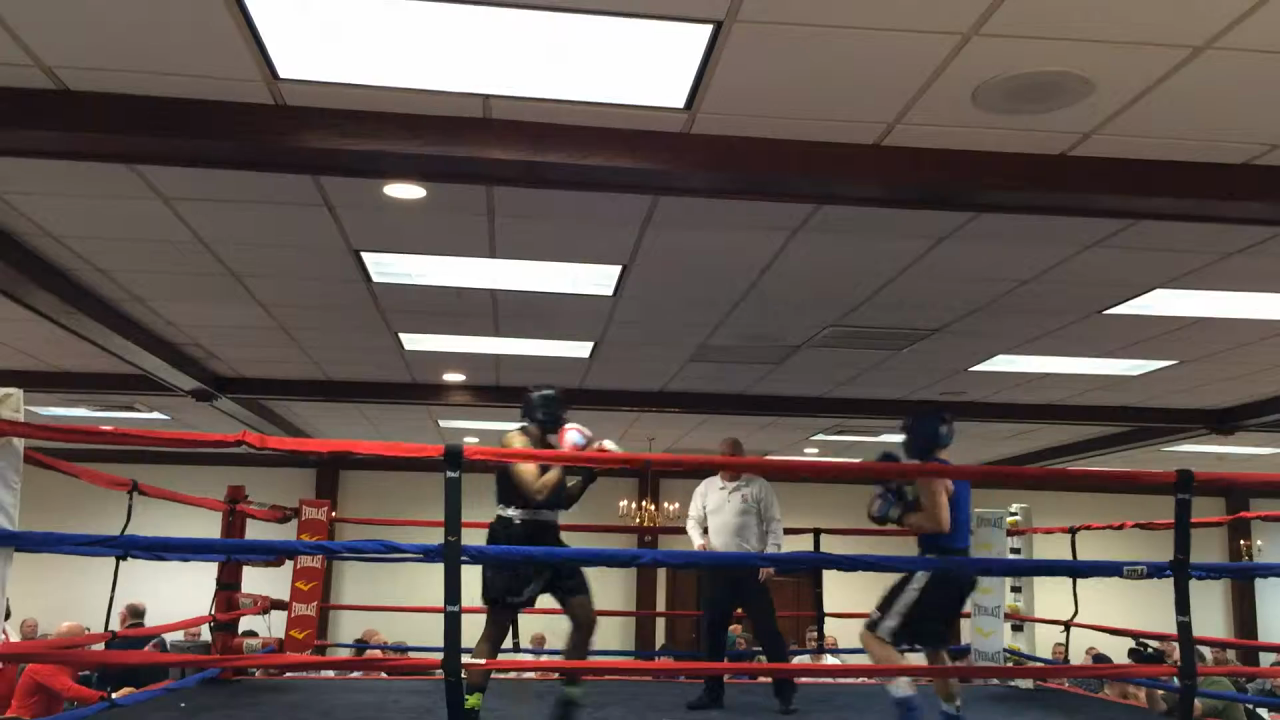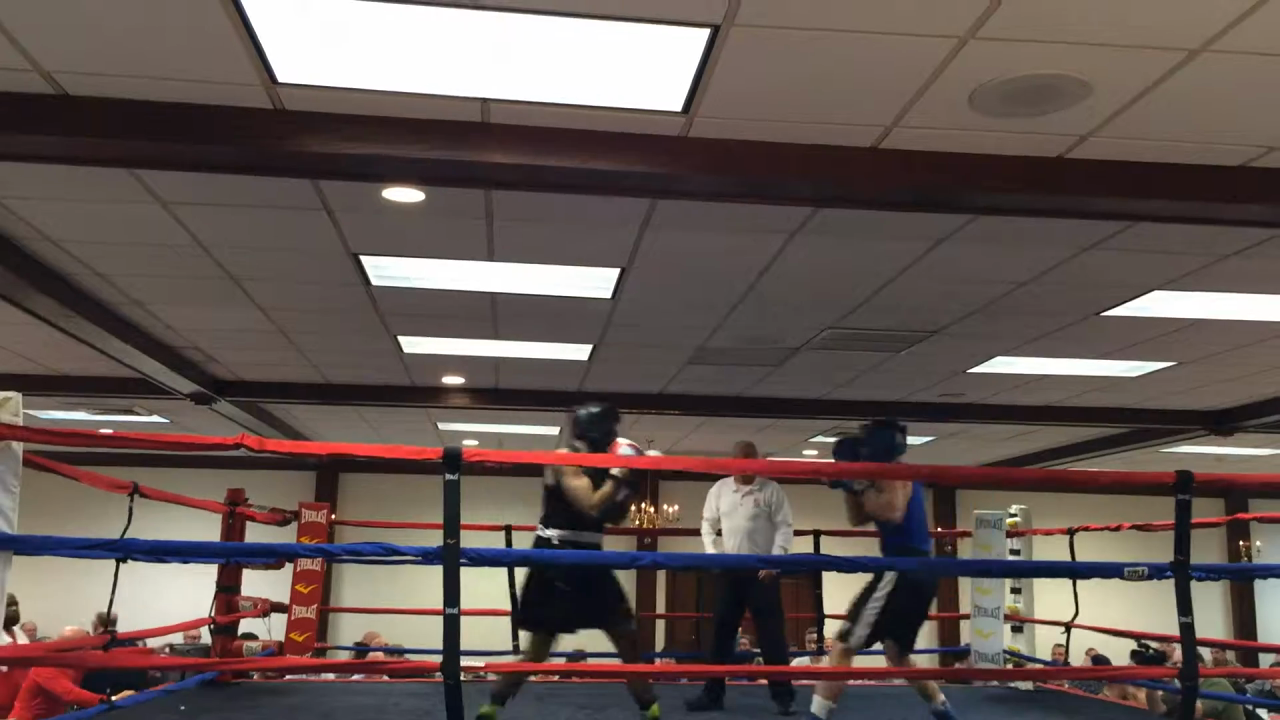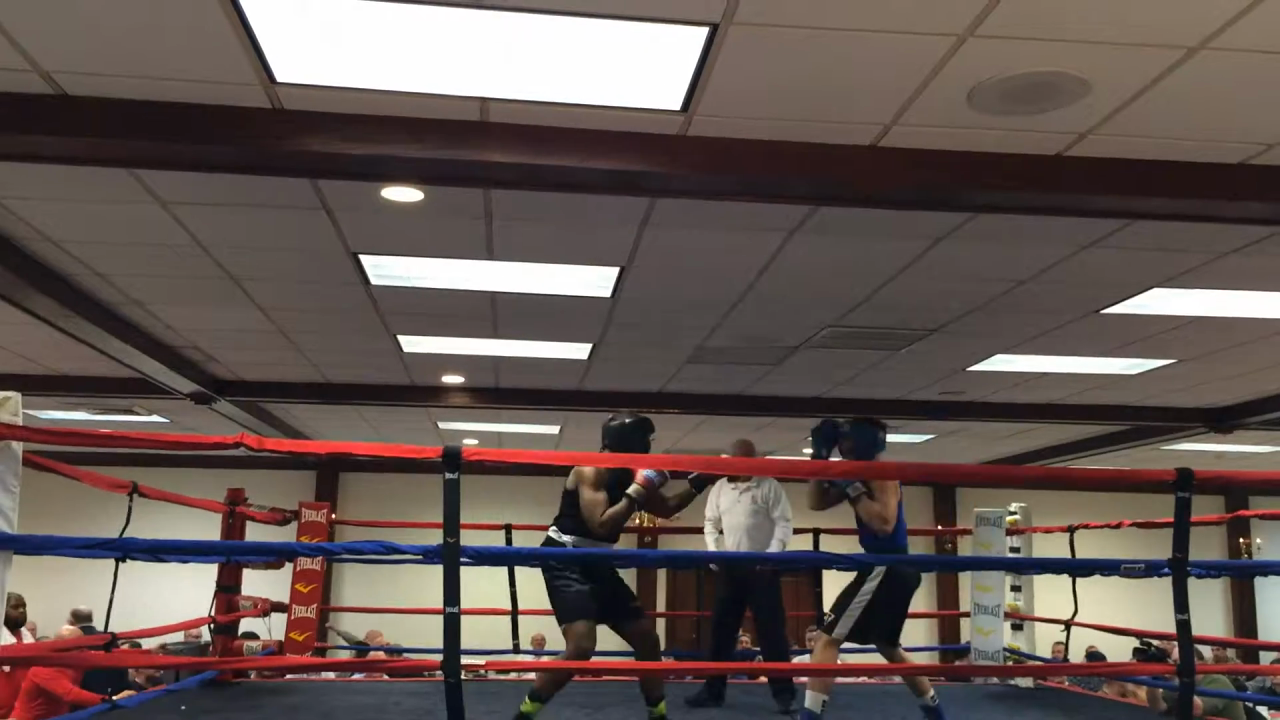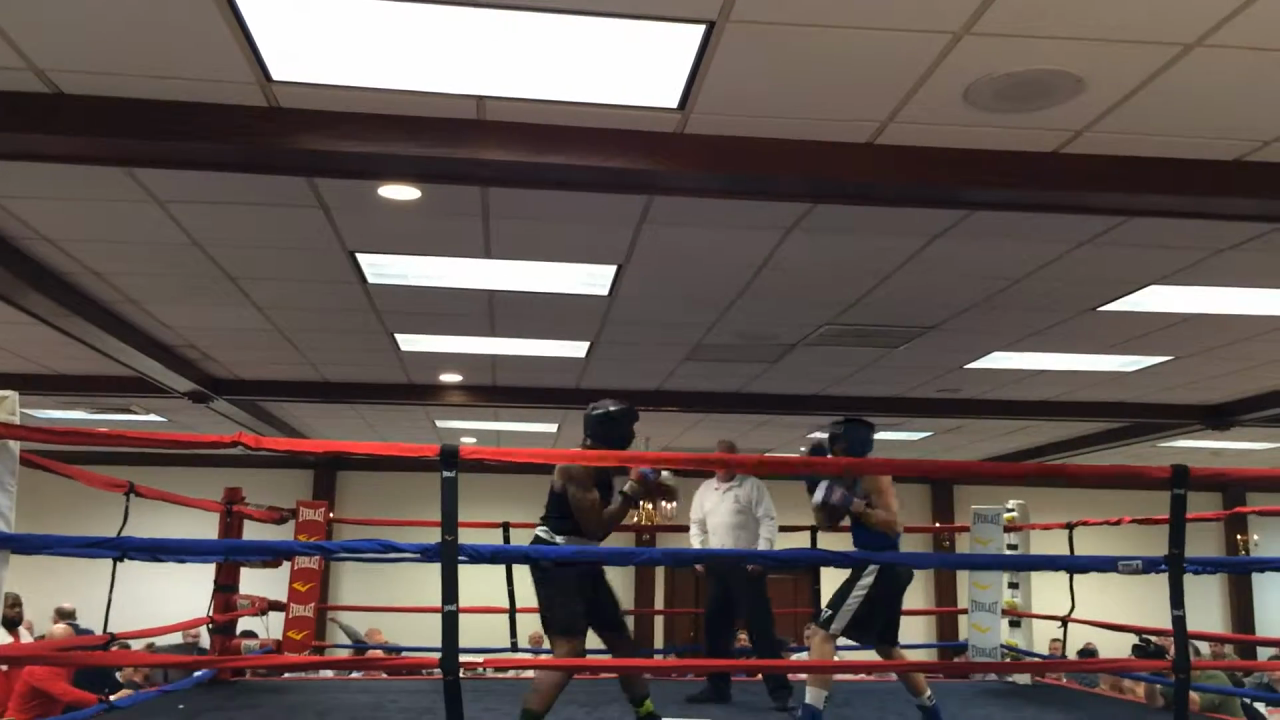
dt=0.2s
person 1, frame 1
left shoulder: (548, 445)
right shoulder: (517, 440)
left elbow: (562, 500)
right elbow: (540, 491)
left wrist: (588, 472)
left hip: (547, 538)
right hip: (515, 539)
left knee: (586, 619)
right knee: (497, 628)
person 1, frame 2
left shoulder: (595, 465)
right shoulder: (568, 461)
left elbow: (614, 516)
right elbow: (593, 508)
left wrist: (631, 481)
right wrist: (619, 472)
left hip: (589, 560)
left knee: (630, 644)
right knee: (537, 653)
person 1, frame 3
left shoulder: (627, 473)
right shoulder: (590, 469)
left elbow: (665, 508)
right elbow: (600, 526)
left wrist: (700, 480)
right wrist: (638, 490)
left hip: (596, 564)
right hip: (566, 563)
left knee: (646, 640)
right knee: (580, 648)
person 1, frame 4
left shoulder: (603, 466)
right shoulder: (579, 465)
left elbow: (603, 522)
right elbow: (596, 528)
left wrist: (642, 487)
right wrist: (633, 487)
left hip: (582, 562)
right hip: (555, 562)
left knee: (623, 642)
right knee: (569, 658)
person 2, frame 1
left shoulder: (930, 473)
left elbow: (940, 525)
left wrist: (894, 513)
right wrist: (896, 488)
left hip: (935, 568)
right hip: (958, 569)
left knee: (873, 636)
right knee: (932, 648)
person 2, frame 2
right shoulder: (899, 476)
left elbow: (892, 512)
right elbow: (857, 518)
left wrist: (856, 483)
right wrist: (850, 481)
left hip: (902, 571)
right hip: (919, 574)
left knee: (843, 648)
right knee: (897, 654)
person 2, frame 3
left shoulder: (881, 477)
right shoulder: (863, 477)
left elbow: (884, 524)
right elbow: (816, 502)
left wrist: (851, 489)
right wrist: (820, 457)
left hip: (886, 569)
right hip: (893, 570)
left knee: (827, 640)
right knee: (888, 647)
person 2, frame 4
left shoulder: (873, 474)
right shoulder: (848, 479)
left elbow: (894, 524)
right elbow: (826, 523)
left wrist: (853, 503)
right wrist: (816, 486)
left hip: (880, 567)
right hip: (878, 569)
left knee: (823, 635)
right knee: (886, 647)
person 3, frame 1
left shoulder: (759, 486)
right shoulder: (705, 488)
left elbow: (774, 524)
right elbow: (693, 520)
right wrist: (698, 540)
left hip: (751, 566)
right hip: (717, 567)
left knee: (766, 626)
right knee: (712, 628)
left ankle: (785, 692)
right ankle: (712, 691)
person 3, frame 2
left shoulder: (771, 490)
right shoulder: (720, 489)
left elbow: (784, 528)
right elbow: (708, 523)
right wrist: (711, 552)
left hip: (761, 570)
right hip: (729, 569)
left knee: (771, 632)
right knee: (721, 629)
left ankle: (783, 695)
right ankle: (712, 693)
person 3, frame 3
left shoulder: (769, 486)
right shoulder: (720, 488)
left elbow: (784, 523)
right elbow: (711, 523)
left wrist: (773, 553)
right wrist: (713, 551)
left hip: (762, 567)
right hip: (730, 567)
left knee: (771, 629)
right knee: (721, 625)
left ankle: (784, 693)
right ankle: (713, 689)
person 3, frame 4
left shoulder: (752, 486)
right shoulder: (704, 490)
left elbow: (768, 522)
right elbow: (697, 525)
left wrist: (761, 554)
left hip: (747, 565)
right hip: (717, 567)
left knee: (760, 627)
right knee: (714, 625)
left ankle: (779, 690)
right ankle: (717, 686)
